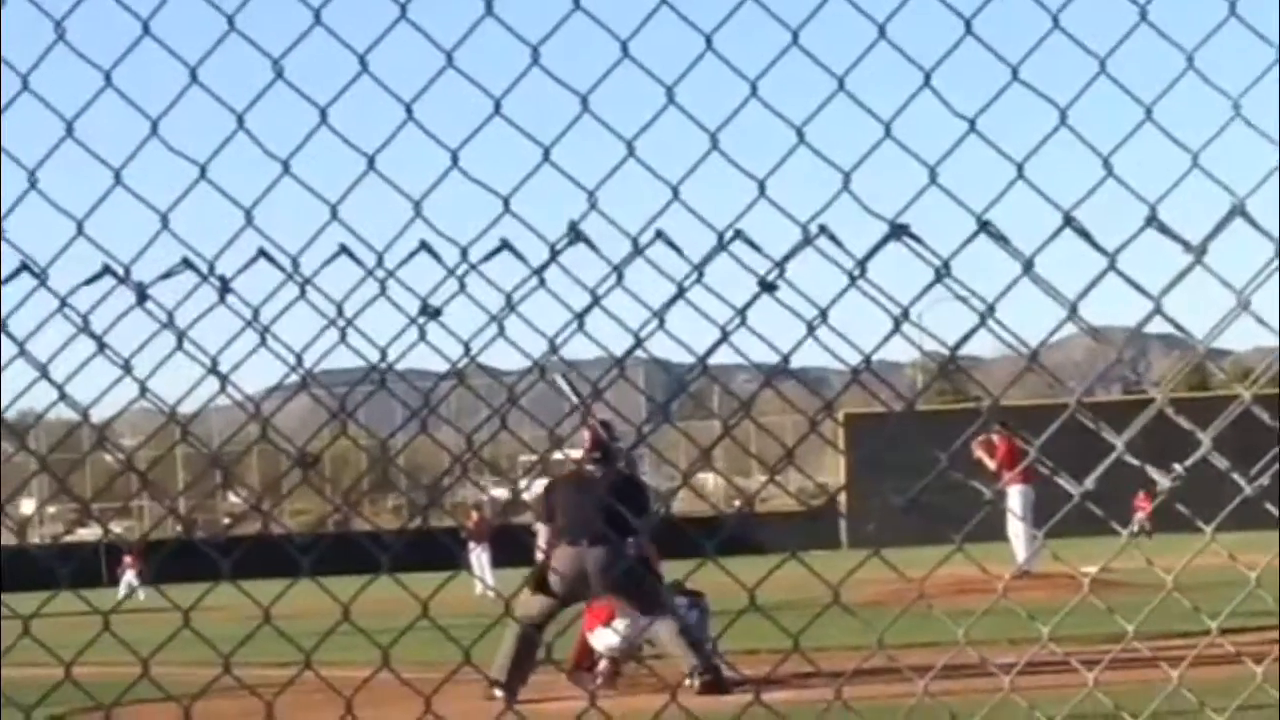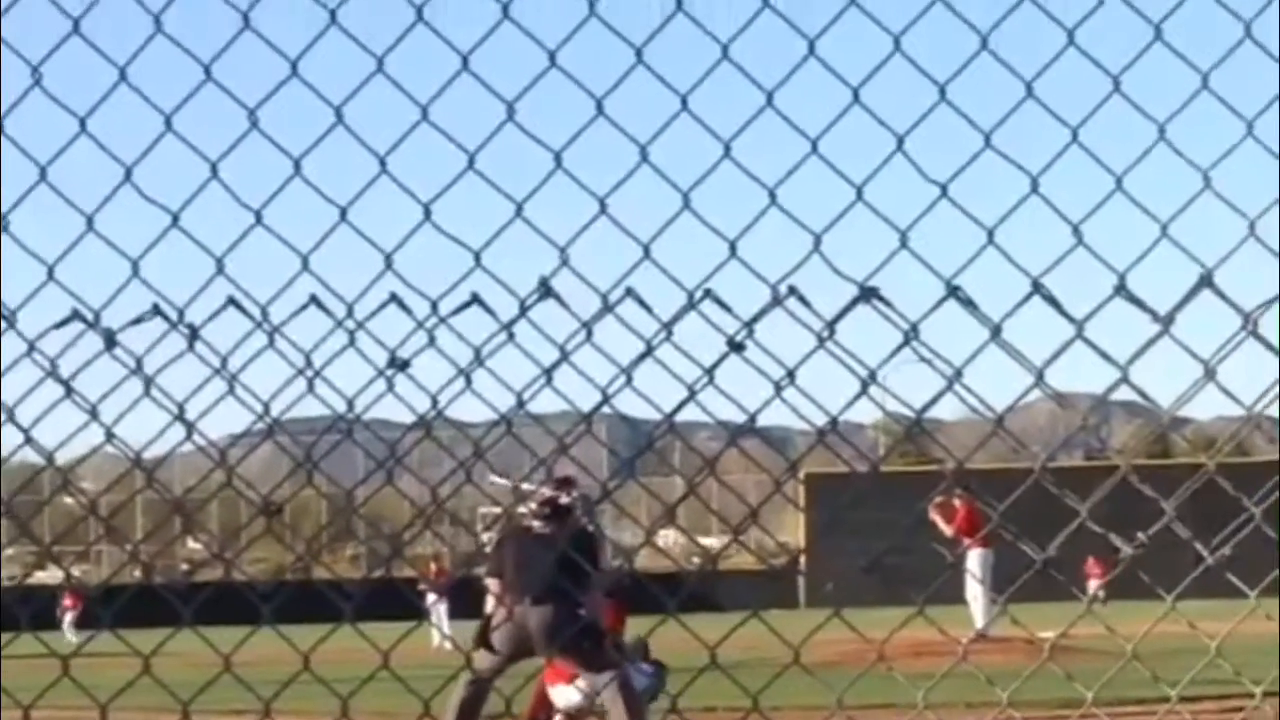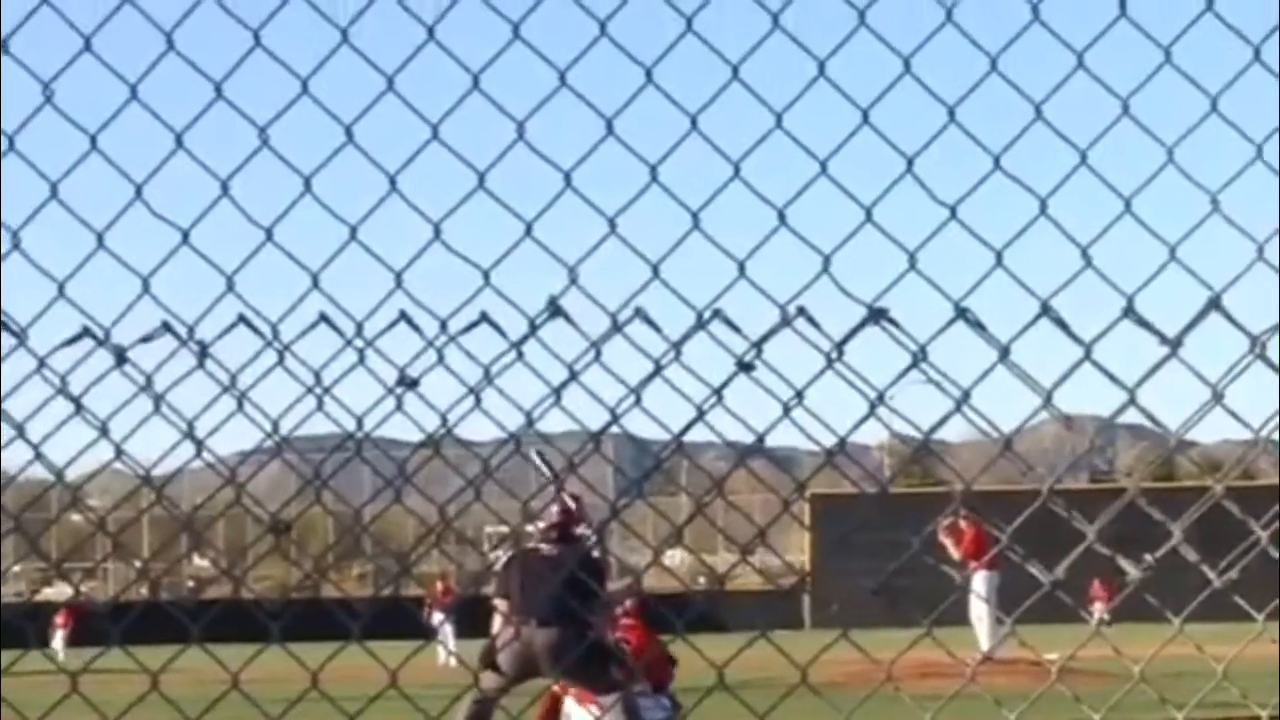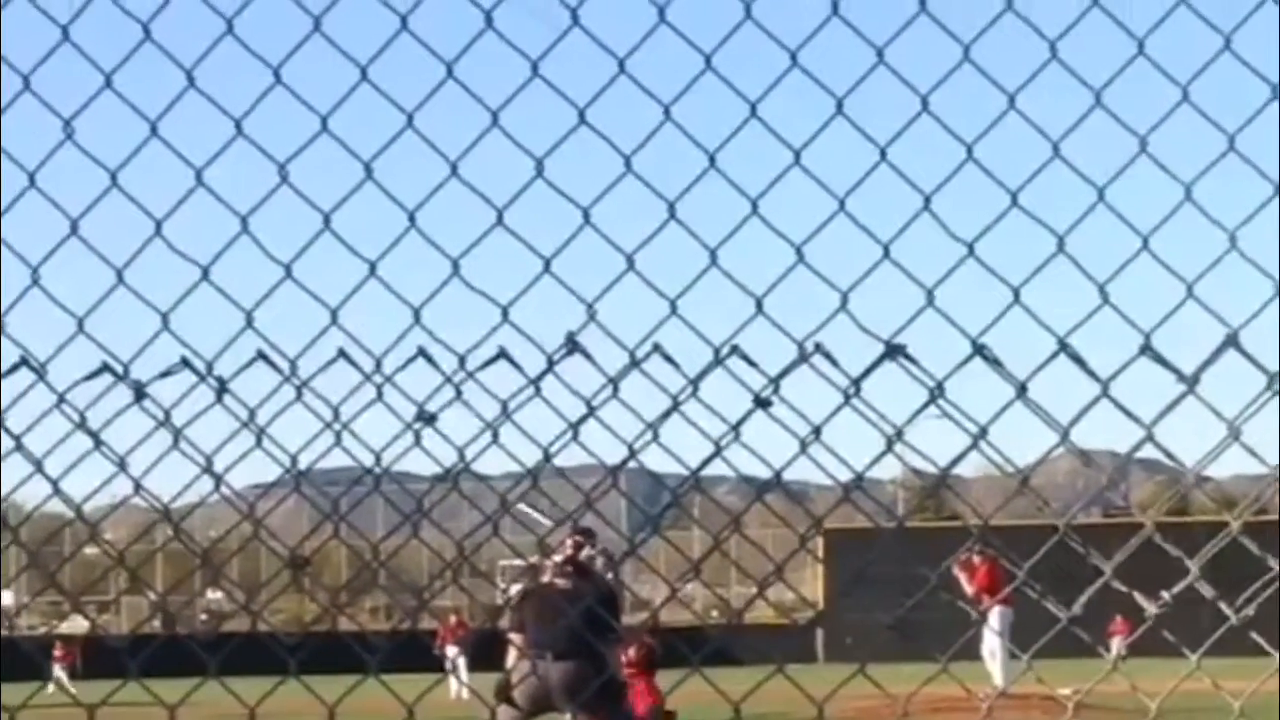
dt=0.4s
person 1, frame 1
left shoulder: (558, 484)
right shoulder: (627, 483)
right elbow: (640, 535)
left wrist: (543, 570)
right wrist: (651, 572)
left hip: (565, 559)
right hip: (610, 558)
left knee: (527, 620)
right knee: (659, 613)
left ankle: (503, 685)
right ankle: (704, 675)
person 1, frame 2
left shoulder: (509, 537)
right shoulder: (579, 536)
left elbow: (494, 588)
right elbow: (589, 590)
left wrist: (488, 621)
right wrist: (595, 628)
left hip: (510, 617)
right hip: (556, 616)
left knee: (477, 674)
right knee: (609, 669)
person 1, frame 3
left shoulder: (517, 560)
right shoulder: (585, 561)
left elbow: (501, 611)
right elbow: (596, 613)
left wrist: (494, 649)
right wrist: (605, 647)
left hip: (518, 642)
right hip: (564, 641)
left knee: (484, 694)
right knee: (616, 690)
person 1, frame 4
left shoulder: (529, 595)
right shoulder: (601, 593)
left elbow: (515, 648)
right elbow: (609, 649)
left wrist: (509, 682)
left hip: (530, 675)
right hip: (578, 672)
